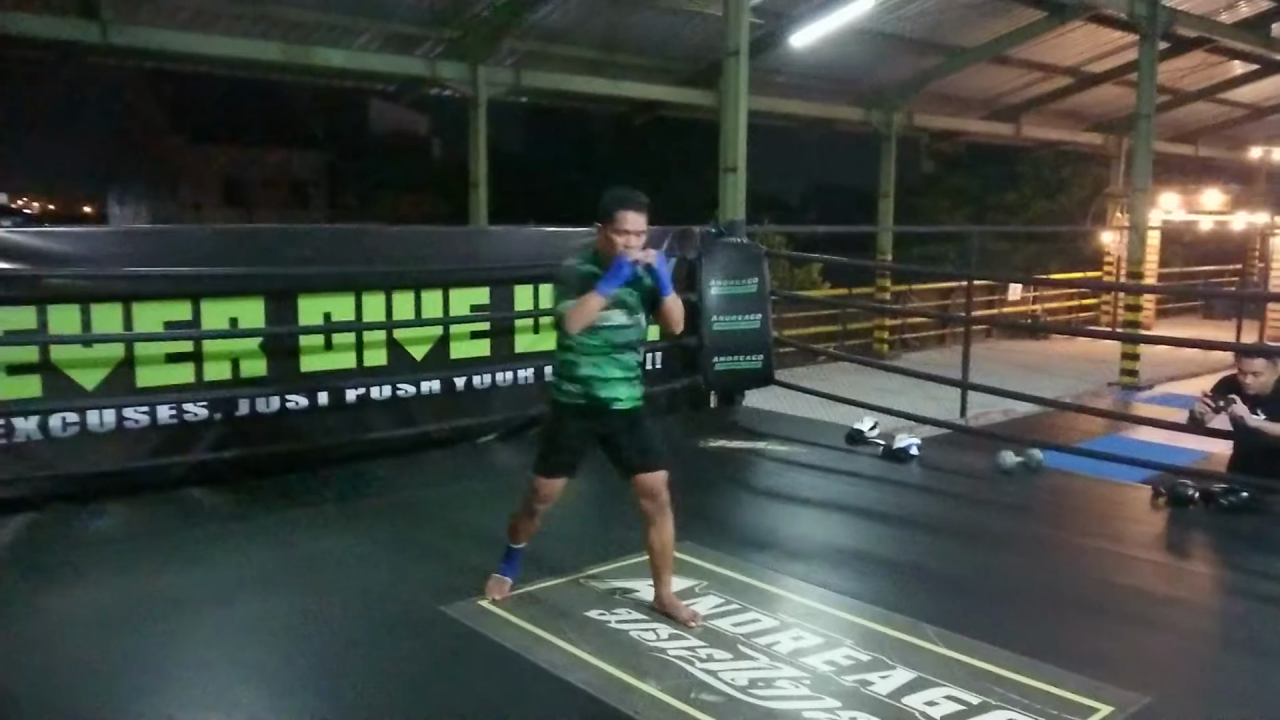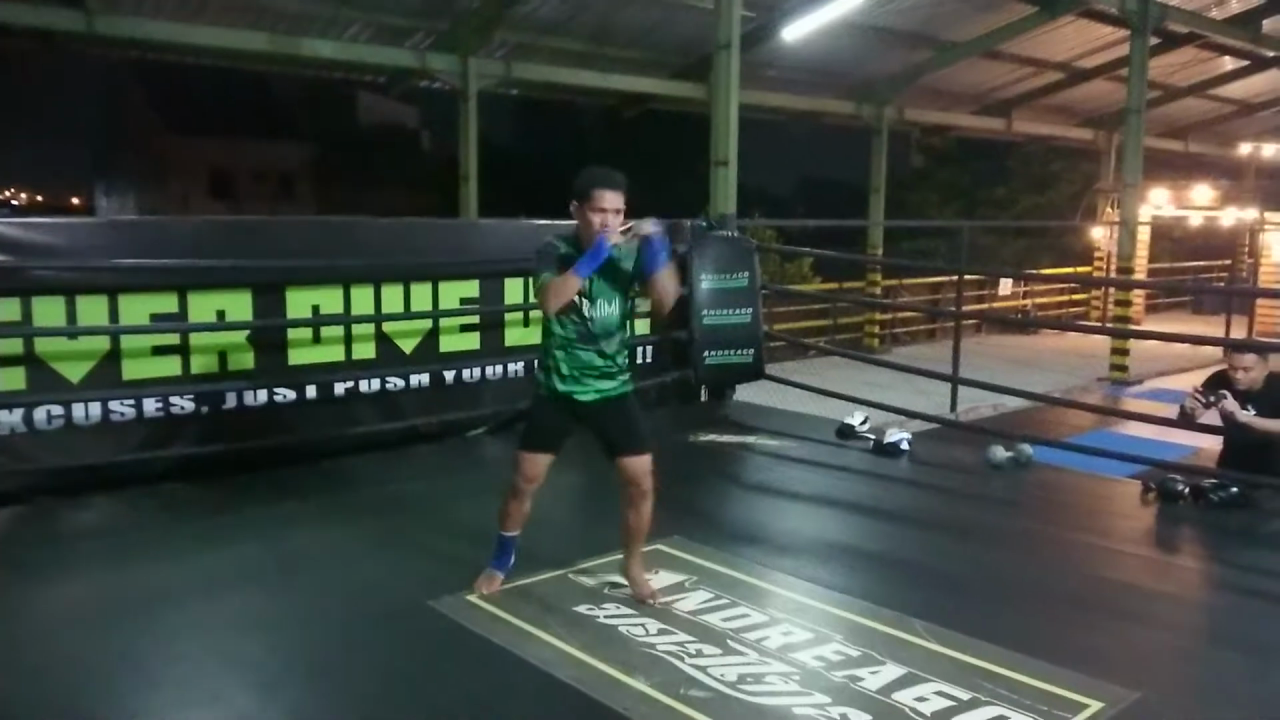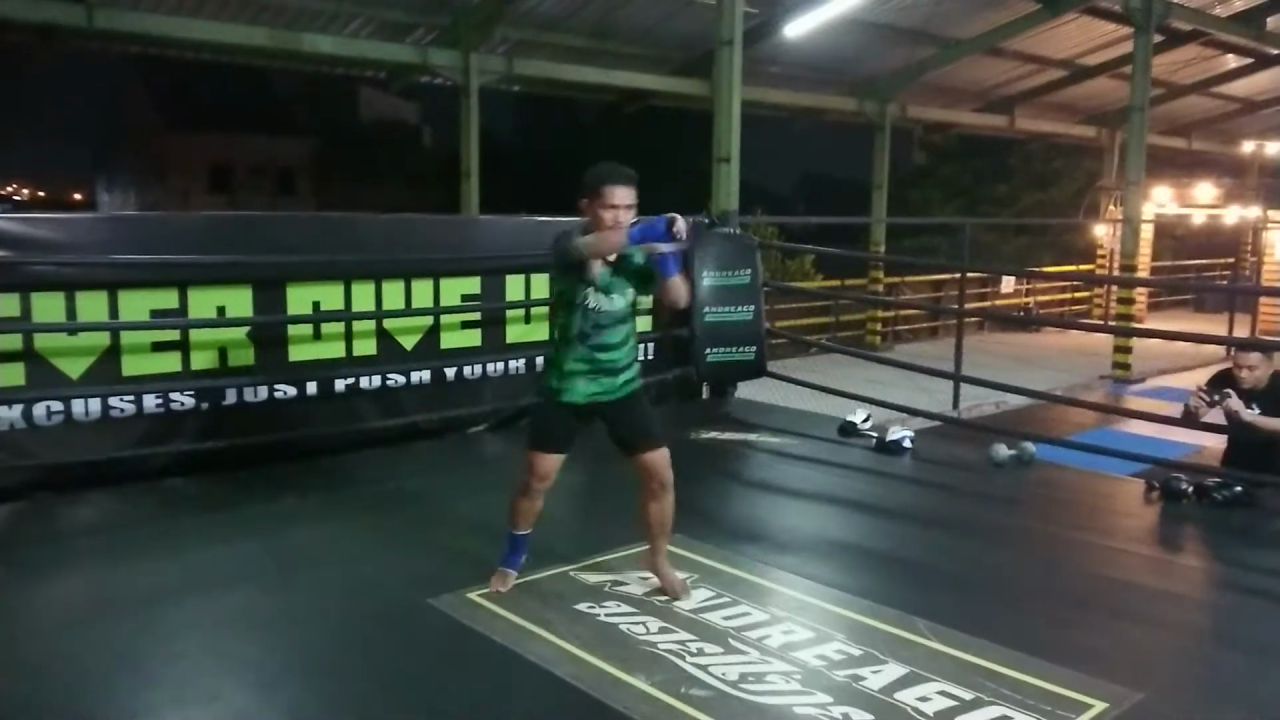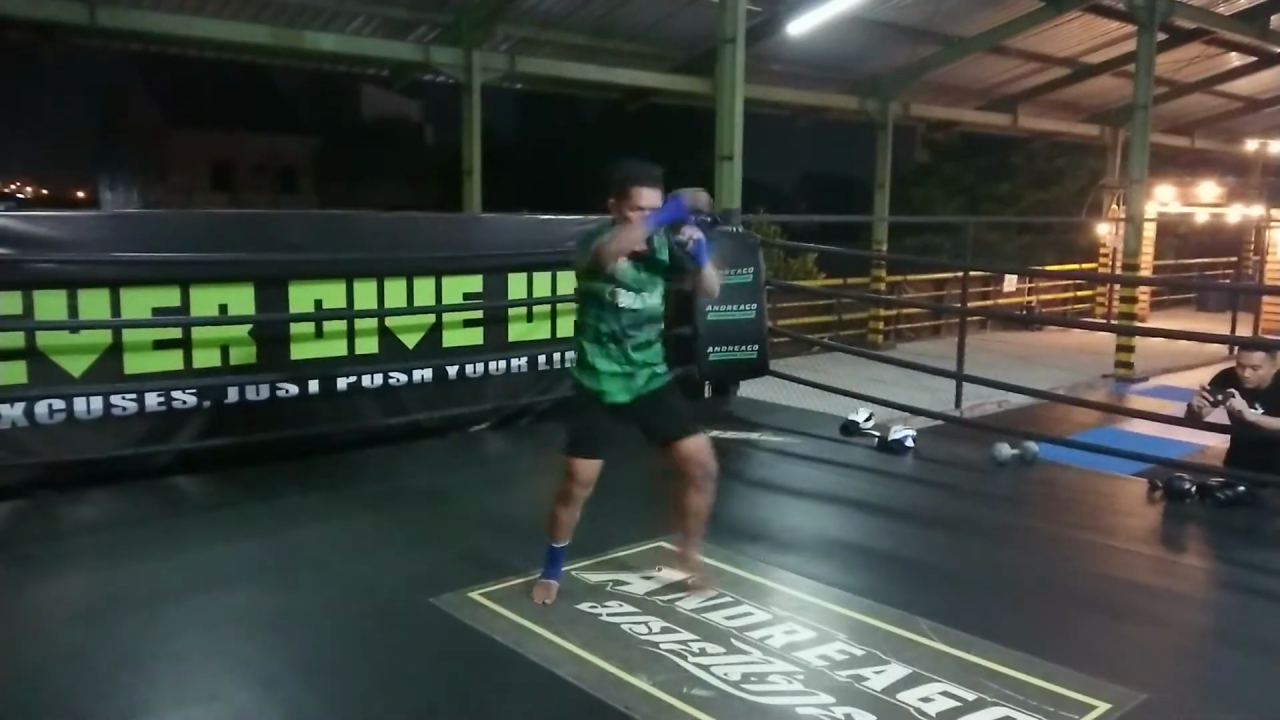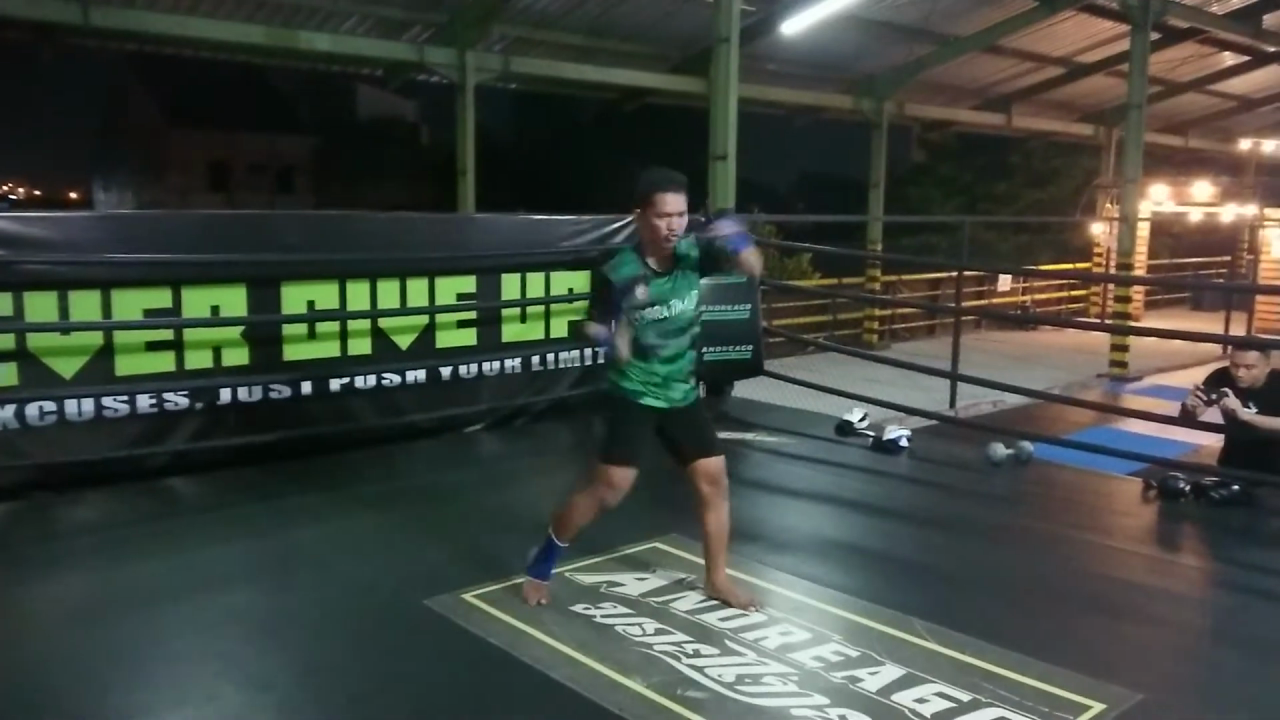
dt=0.2s
person 1, frame 1
left shoulder: (642, 274)
right shoulder: (576, 272)
left elbow: (675, 325)
right elbow: (571, 324)
left wrist: (663, 277)
right wrist: (613, 278)
left hip: (626, 406)
right hip: (576, 406)
left knee: (657, 497)
right knee: (541, 496)
left ankle: (664, 593)
right ankle: (508, 566)
person 1, frame 2
left shoulder: (628, 253)
right shoulder: (554, 252)
left elbow: (665, 302)
right elbow: (549, 302)
left wrist: (656, 250)
right wrist: (593, 255)
left hip: (611, 389)
right hip: (557, 388)
left knee: (641, 482)
right knee: (525, 479)
left ankle: (633, 565)
right ankle: (502, 559)
person 1, frame 3
left shoulder: (640, 249)
right shoulder: (567, 245)
left elbow: (678, 301)
right elbow: (591, 250)
left wrist: (667, 256)
right wrist: (654, 229)
left hip: (620, 387)
right hip: (567, 387)
left knee: (660, 476)
right knee: (537, 478)
left ankle: (659, 560)
right ankle: (513, 557)
person 1, frame 4
left shoulder: (664, 248)
right shoulder: (595, 243)
left elbow: (711, 290)
right elbow: (608, 250)
left wrist: (698, 249)
right wrist: (669, 213)
left hip: (652, 382)
right hip: (599, 388)
left knee: (702, 465)
right knee: (577, 484)
left ankle: (689, 548)
right ankle: (552, 568)
person 1, frame 5
left shoulder: (691, 249)
right shoulder: (618, 273)
left elbow: (752, 268)
right elbow: (596, 327)
left wrist: (734, 238)
right wrist: (613, 341)
left hip: (681, 394)
right hip: (634, 395)
left knee: (714, 482)
right knee: (609, 489)
left ankle: (716, 578)
right ankle: (542, 565)
